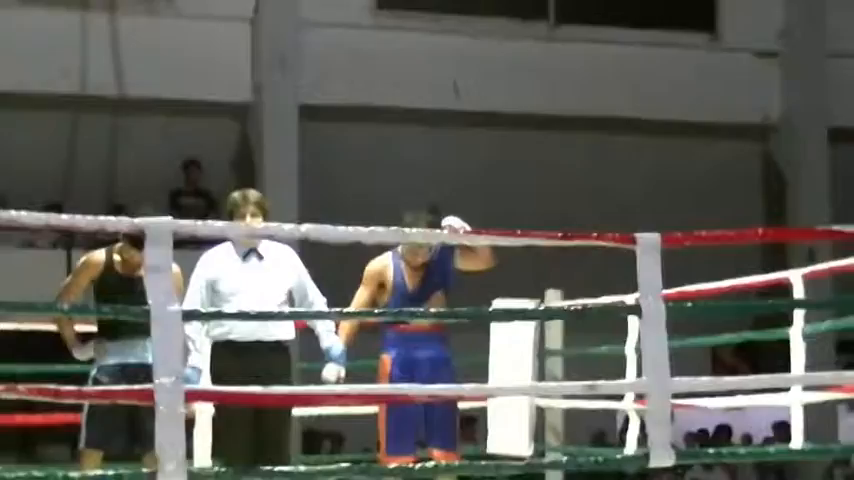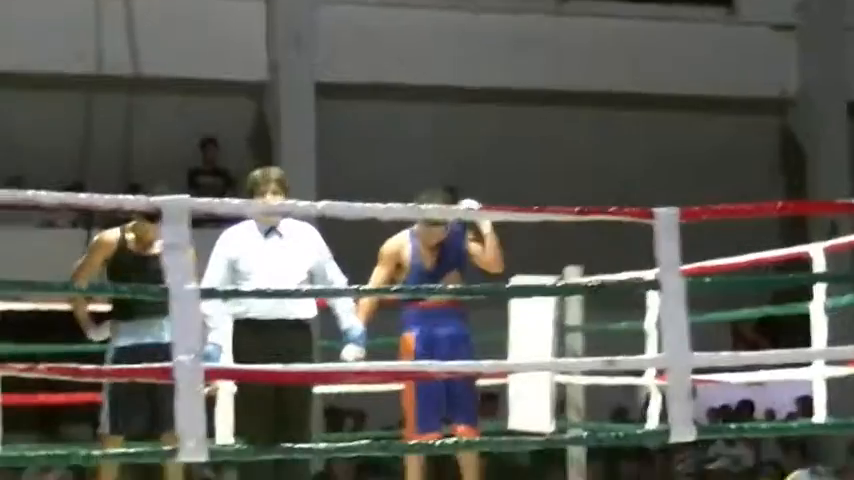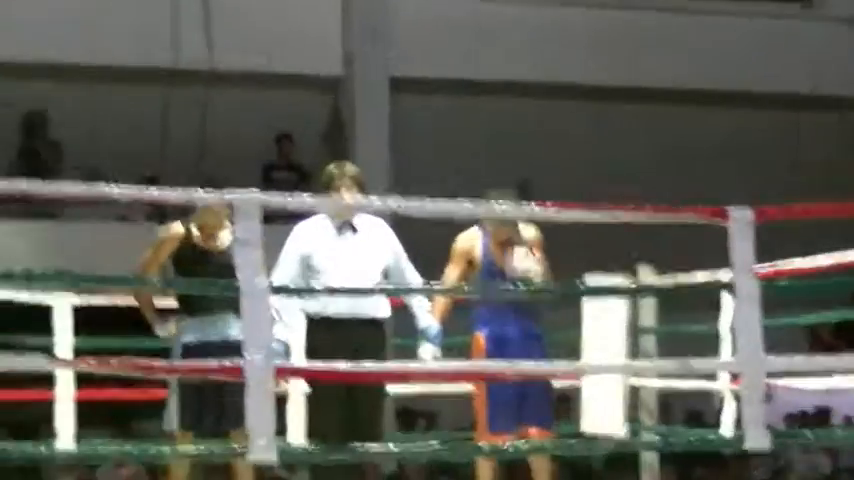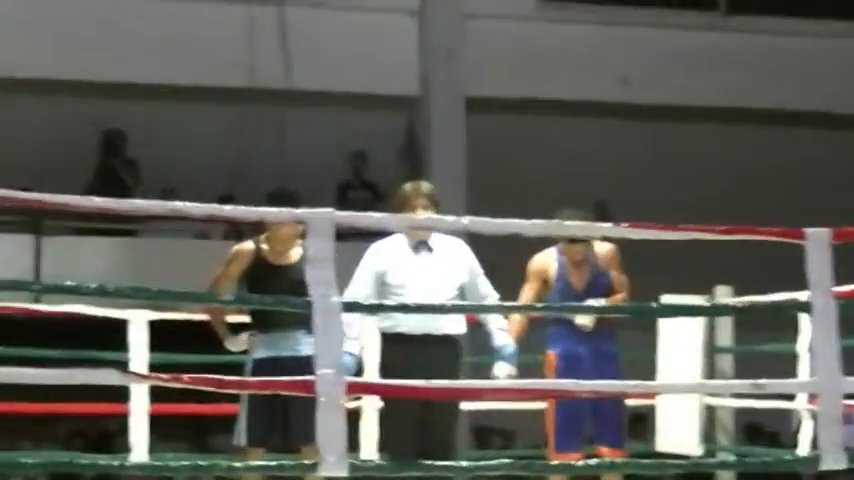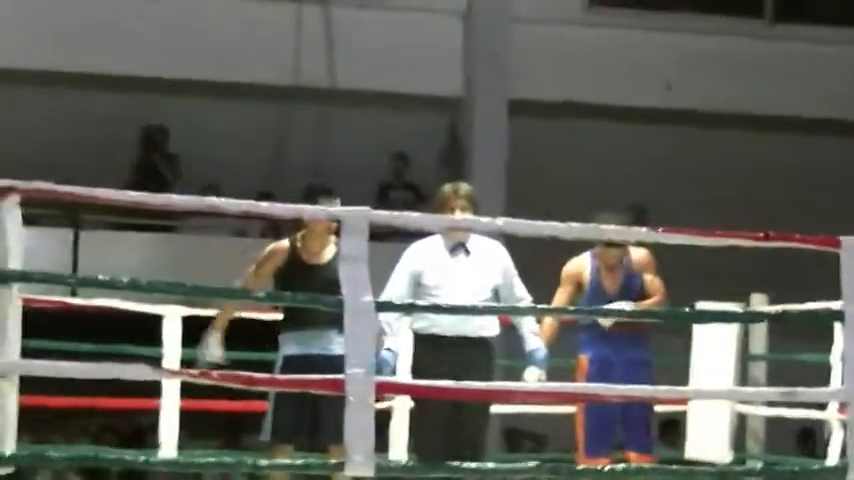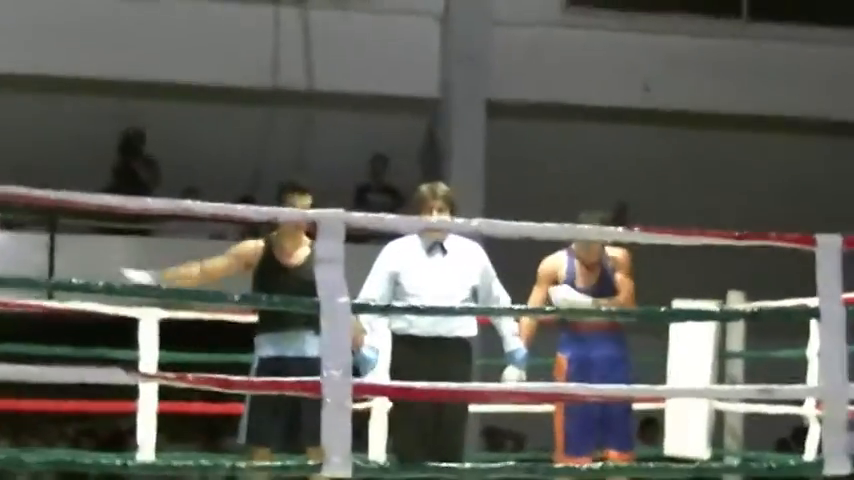
dt=0.2s
person 1, frame 1
left shoulder: (285, 256)
right shoulder: (213, 260)
left elbow: (314, 304)
left wrist: (332, 345)
right wrist: (196, 362)
left hip: (275, 357)
right hip: (230, 358)
left knee: (275, 444)
right knee: (233, 445)
person 1, frame 2
left shoulder: (307, 235)
right shoulder: (233, 238)
left elbow: (334, 283)
right elbow: (212, 292)
left wrist: (352, 327)
right wrist: (215, 339)
left hip: (296, 337)
right hip: (251, 337)
left knee: (296, 424)
right knee: (255, 425)
person 1, frame 3
left shoulder: (381, 231)
right shoulder: (306, 232)
left elbow: (408, 280)
right elbow: (282, 285)
left wrist: (427, 325)
left hip: (369, 333)
right hip: (324, 333)
left knee: (368, 422)
right knee: (327, 423)
person 1, frame 4
left shoulder: (457, 250)
right shoulder: (383, 251)
left elbow: (485, 299)
right elbow: (356, 302)
left wrist: (503, 343)
left hip: (444, 351)
right hip: (399, 351)
left knee: (440, 440)
right knee: (400, 439)
person 1, frame 5
left shoulder: (494, 252)
right shoulder: (420, 252)
left elbow: (519, 302)
right elbow: (393, 303)
left wrist: (535, 347)
right wrist: (391, 348)
left hip: (477, 354)
right hip: (431, 352)
left knee: (470, 442)
right knee: (430, 442)
person 1, frame 6
left shoulder: (472, 253)
right shoulder: (397, 251)
left elbow: (497, 302)
right elbow: (371, 302)
left wrist: (515, 347)
right wrist: (371, 347)
left hip: (455, 354)
right hip: (410, 353)
left knee: (449, 444)
right knee: (409, 442)
person 2, frame 1
left shoulder: (170, 272)
right shoulder: (97, 262)
right elbow: (62, 303)
right wrist: (75, 346)
left hip: (152, 362)
right hip: (109, 360)
left knee: (155, 448)
right knee: (93, 447)
person 2, frame 2
right shoulder: (110, 242)
right elbow: (77, 284)
right wrist: (90, 327)
left hip: (167, 340)
right hip: (125, 340)
left knee: (172, 428)
right knee: (114, 432)
person 2, frame 3
right shoulder: (176, 237)
right elbow: (143, 279)
right wrist: (156, 321)
left hip: (232, 336)
right hip: (192, 336)
left knee: (240, 426)
right knee: (184, 428)
person 2, frame 4
right shoulder: (246, 254)
right elbow: (215, 295)
left wrist: (342, 350)
right wrist: (227, 336)
left hip: (305, 354)
right hip: (264, 353)
left knee: (310, 440)
right knee: (254, 442)
person 2, frame 5
right shoulder: (282, 252)
right elbow: (243, 290)
right wrist: (216, 332)
left hip: (337, 353)
right hip: (295, 351)
left knee: (340, 442)
right knee: (283, 439)
person 2, frame 6
right shoulder: (255, 252)
right elbow: (203, 271)
left wrist: (361, 350)
right wrist: (154, 278)
left hip: (312, 354)
right hip: (271, 352)
left knee: (317, 443)
right knee: (261, 443)
person 3, frame 1
left shoulder: (443, 256)
right shoulder: (381, 266)
left elbow: (487, 261)
right elbow: (355, 312)
left wrist: (465, 234)
left hip: (435, 350)
right hip: (398, 351)
left knee: (443, 439)
right knee: (396, 438)
person 3, frame 2
left shoulder: (458, 237)
right shoulder: (397, 246)
left elbow: (496, 266)
right elbow: (373, 292)
left wrist: (484, 222)
left hip: (455, 327)
right hip: (418, 327)
left knee: (466, 415)
right knee: (420, 417)
person 3, frame 3
left shoulder: (530, 236)
right shoulder: (468, 243)
left elbow: (544, 282)
right elbow: (446, 291)
left wrist: (534, 270)
left hip: (526, 326)
right hip: (490, 328)
left knee: (538, 411)
right knee: (491, 417)
person 3, frame 4
left shoulder: (606, 253)
right shoulder: (543, 263)
left elbow: (623, 294)
right elbow: (522, 310)
left wrist: (599, 304)
left hip: (601, 346)
right hip: (563, 348)
left knee: (610, 430)
right knee: (563, 432)
person 3, frame 5
left shoulder: (641, 259)
right shoulder: (578, 267)
left elbow: (660, 300)
right elbow: (554, 314)
left wrist: (626, 309)
left hip: (634, 351)
right hip: (596, 352)
left knee: (639, 434)
right knee: (593, 437)
person 3, frame 6
left shoulder: (618, 258)
right shoulder: (554, 264)
left elbow: (626, 303)
left wrist: (585, 302)
left hip: (611, 348)
right hip: (574, 349)
left knee: (618, 429)
right knee: (572, 434)
